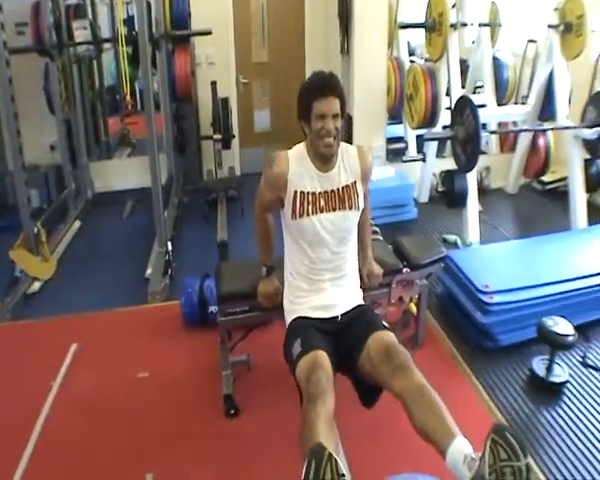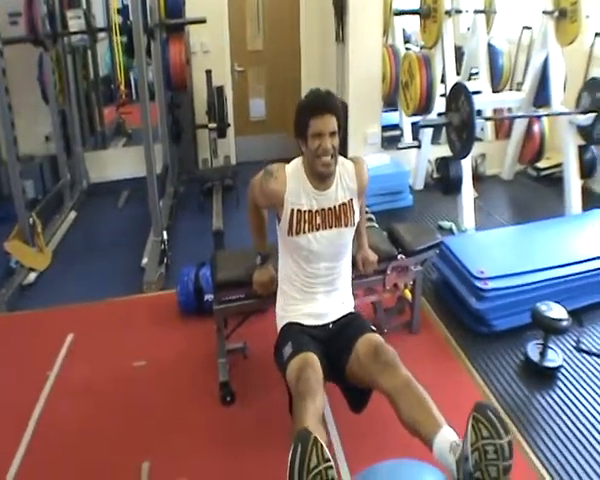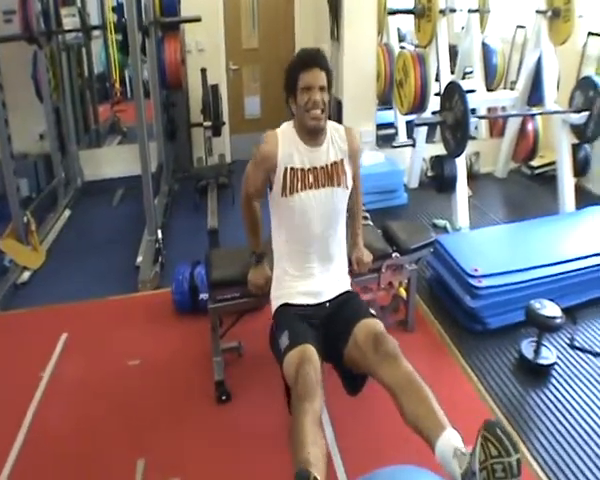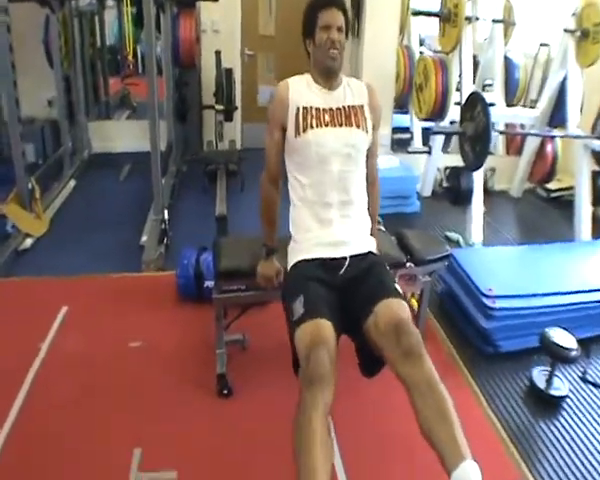
dt=0.5s
person 1, frame 1
left shoulder: (360, 161)
right shoulder: (282, 169)
right elbow: (262, 211)
right wrist: (268, 273)
left hip: (351, 304)
right hip: (306, 313)
left knee: (398, 361)
right knee: (318, 381)
person 1, frame 2
left shoulder: (357, 173)
right shoulder: (278, 183)
right elbow: (253, 200)
right wrist: (262, 260)
left hip: (342, 312)
right hip: (298, 320)
left knee: (385, 360)
right knee: (307, 379)
person 1, frame 3
left shoulder: (348, 140)
right shoulder: (272, 148)
right elbow: (249, 199)
right wrist: (258, 260)
left hip: (338, 289)
right hip: (293, 298)
left knee: (385, 350)
right knee: (306, 379)
person 1, frame 4
left shoulder: (367, 96)
right shoulder: (286, 96)
right elbow: (270, 179)
right wrist: (268, 251)
left hip: (361, 252)
right hip: (311, 257)
left knee: (407, 343)
right knee: (318, 367)
